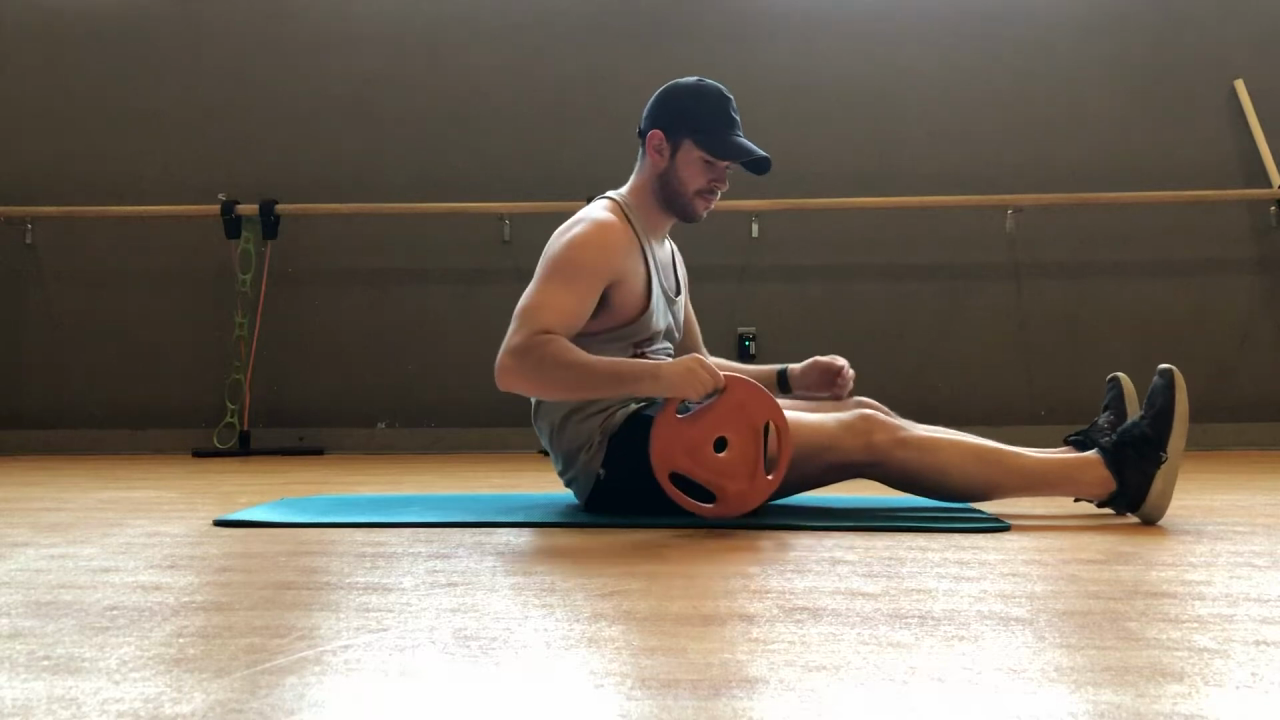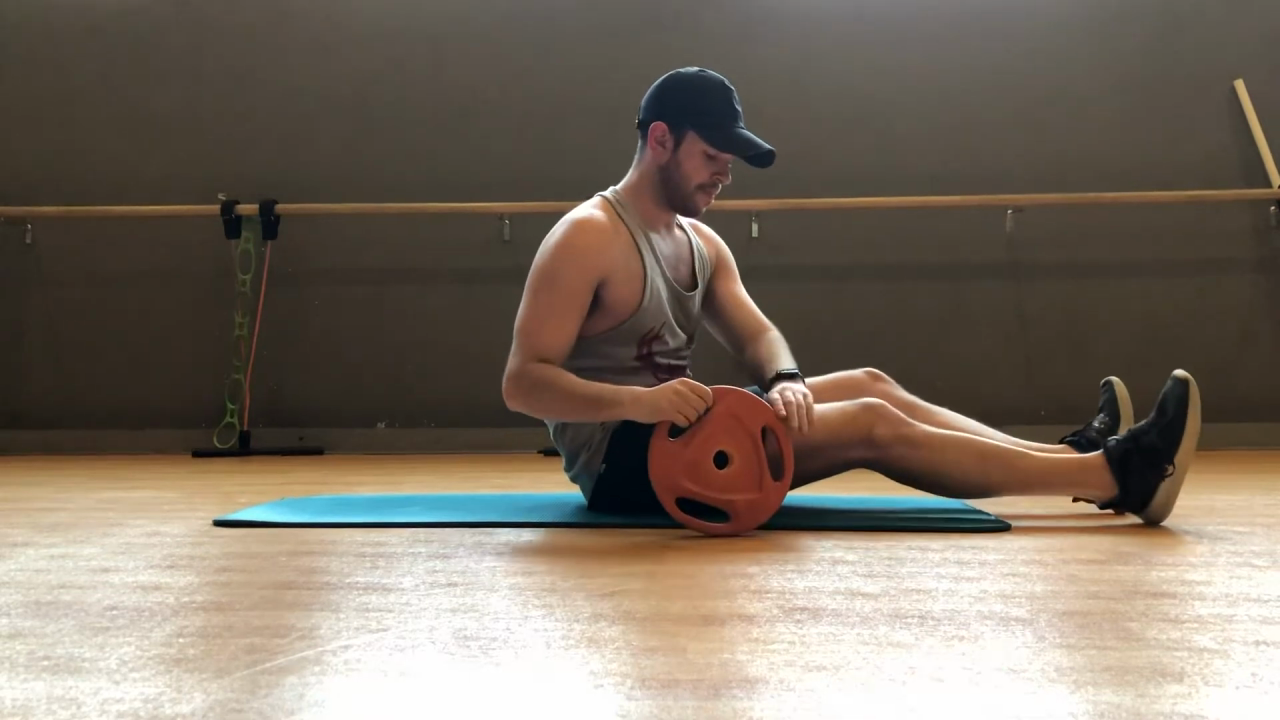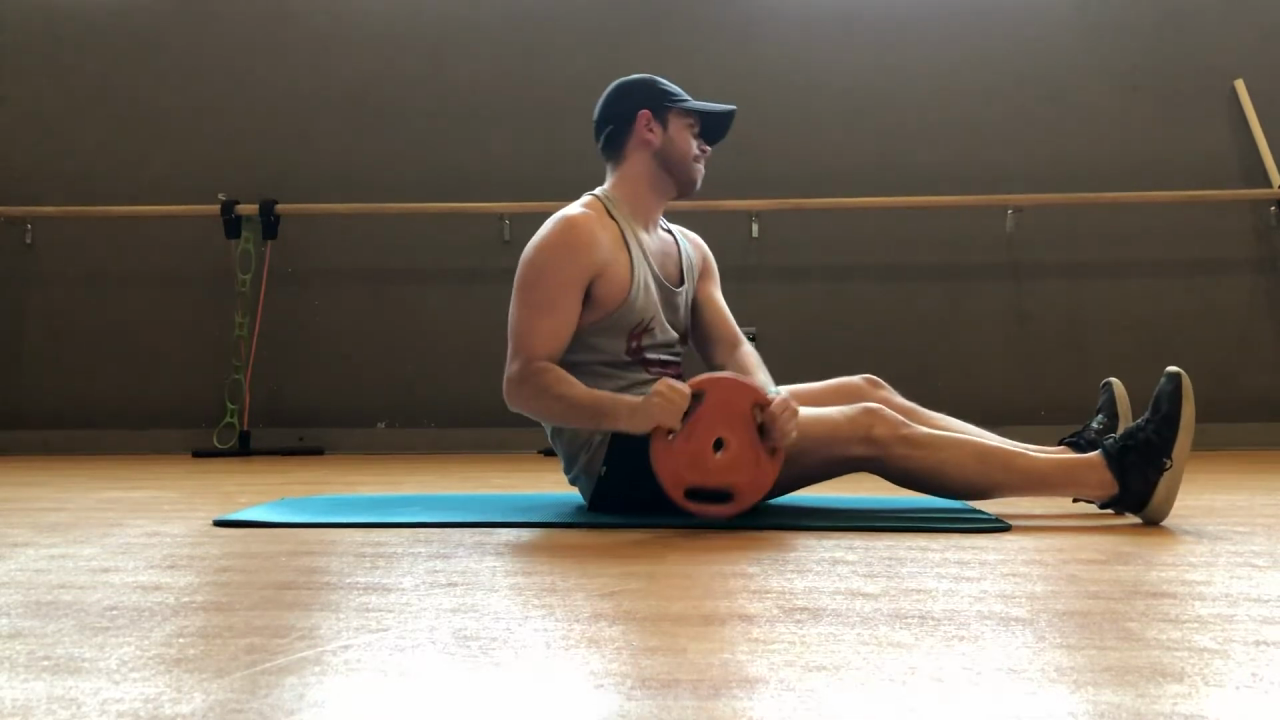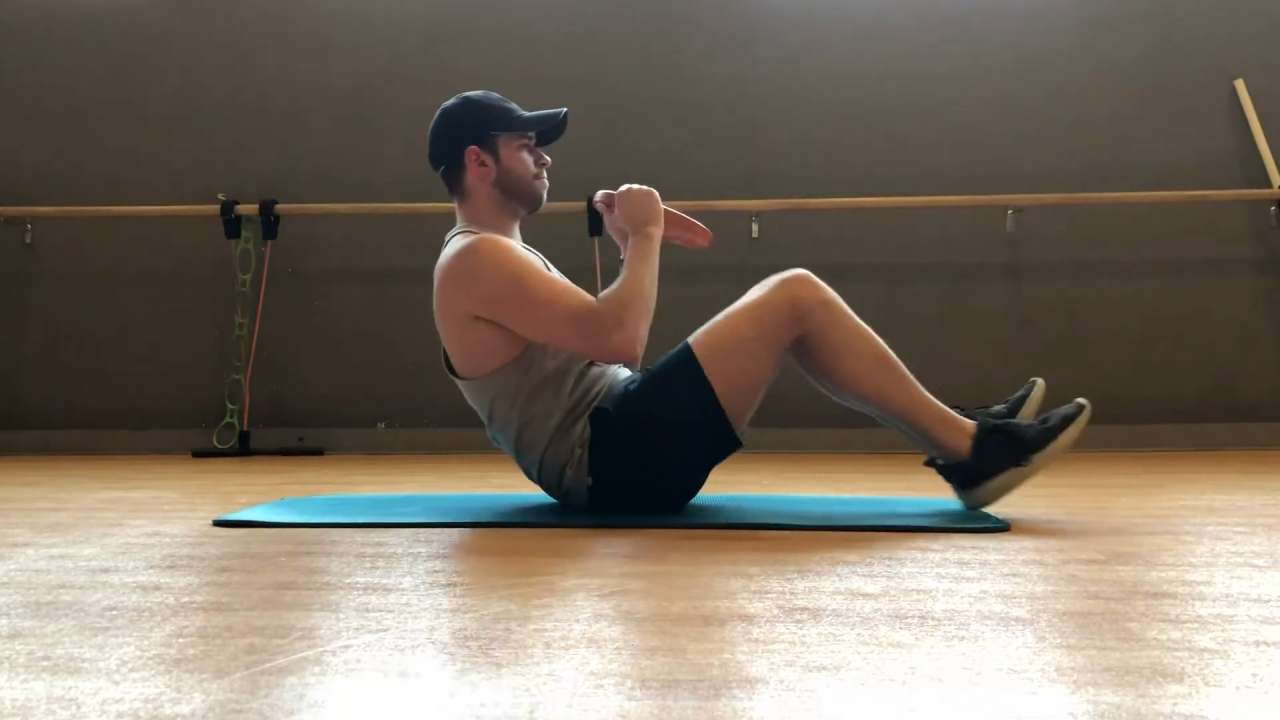
dt=1s
person 1, frame 1
left shoulder: (661, 250)
right shoulder: (598, 237)
left elbow: (695, 371)
right elbow: (516, 364)
left wrist: (788, 379)
right wrist: (655, 378)
left hip: (646, 438)
right hip: (617, 455)
left knee: (861, 416)
right knee: (866, 438)
left ankle: (1083, 460)
right ankle: (1112, 473)
person 1, frame 2
left shoulder: (699, 241)
right shoulder: (587, 237)
left elbow: (757, 335)
right elbow: (522, 382)
left wrist: (785, 379)
right wrist: (637, 401)
left hip: (673, 434)
right hip: (622, 459)
left knee: (870, 385)
right knee: (870, 425)
left ankle: (1077, 458)
right ankle: (1114, 475)
person 1, frame 3
left shoulder: (687, 248)
right shoulder: (573, 236)
left elbow: (730, 347)
right elbow: (523, 382)
left wrist: (767, 399)
right wrist: (626, 414)
left hip: (670, 437)
right hip: (620, 461)
left knee: (866, 393)
right knee: (868, 431)
left ankle: (1072, 458)
right ankle: (1115, 476)
person 1, frame 4
left shoulder: (504, 257)
right shoulder: (477, 261)
left elbow: (609, 351)
right elbow: (617, 339)
left wrist: (633, 251)
right wrist: (645, 240)
left hip: (616, 446)
right hip: (610, 462)
left knee: (778, 303)
right knee: (798, 297)
left ankle: (960, 438)
right ankle: (973, 450)
